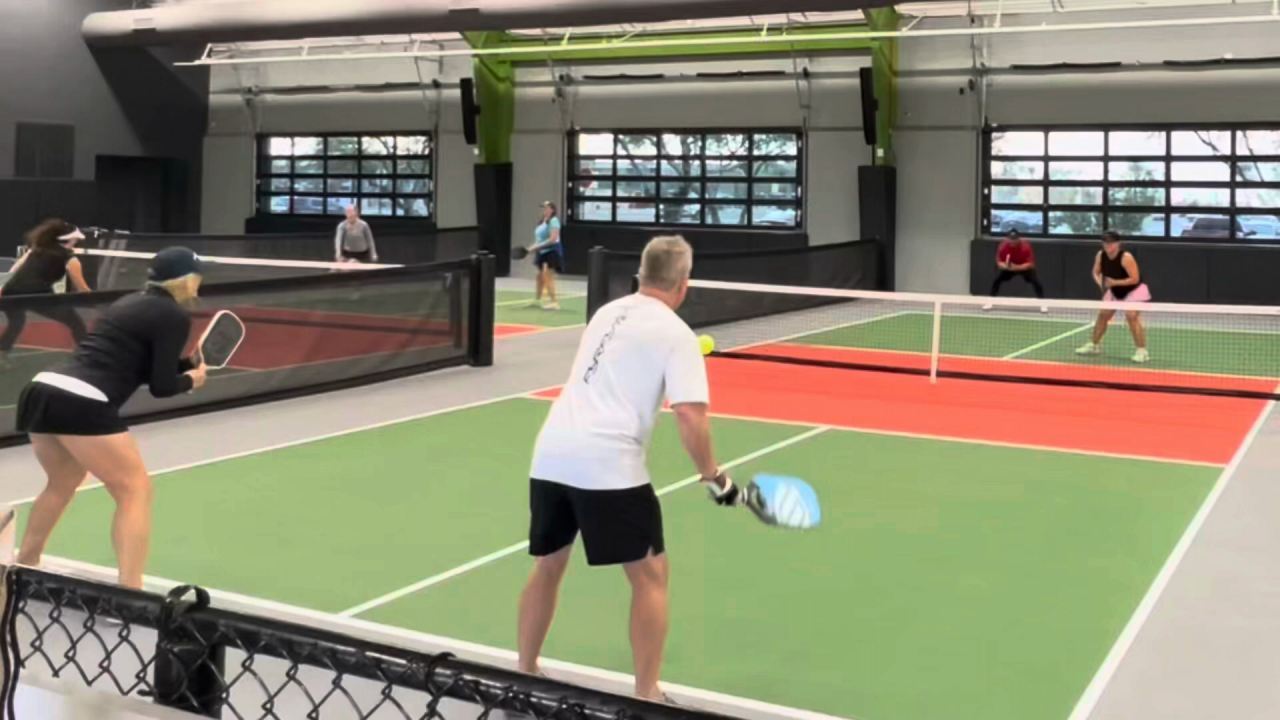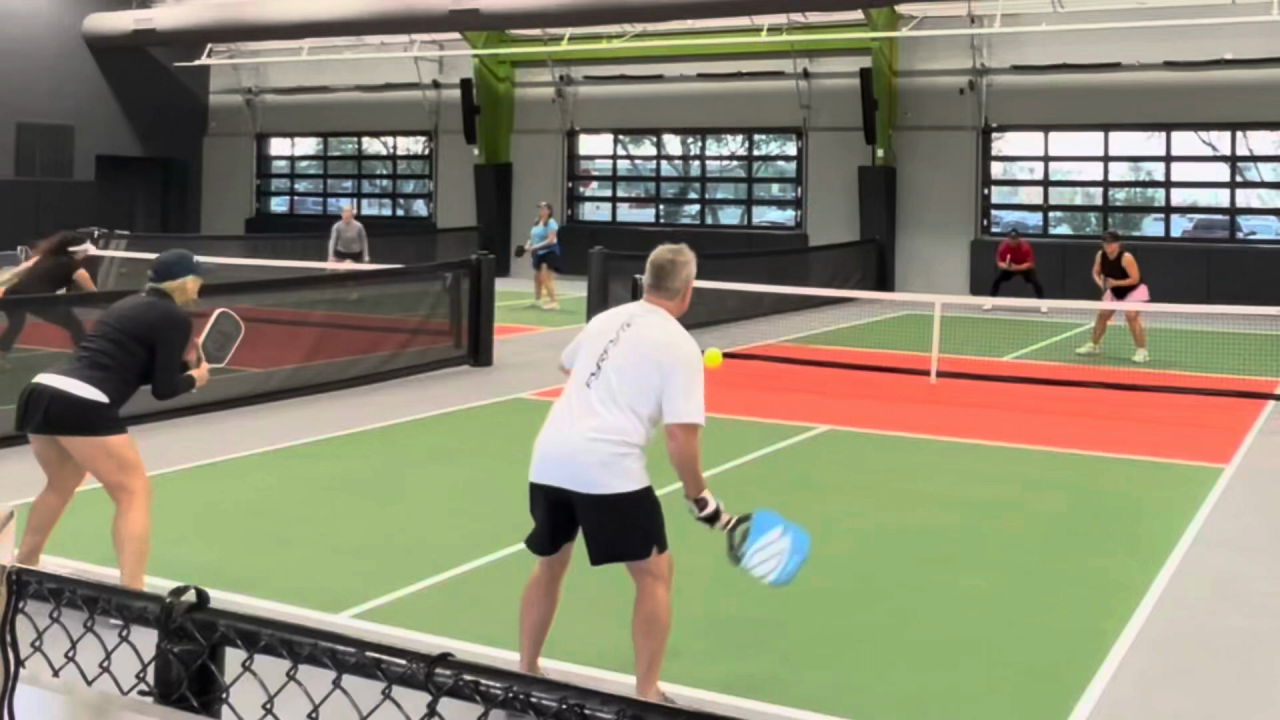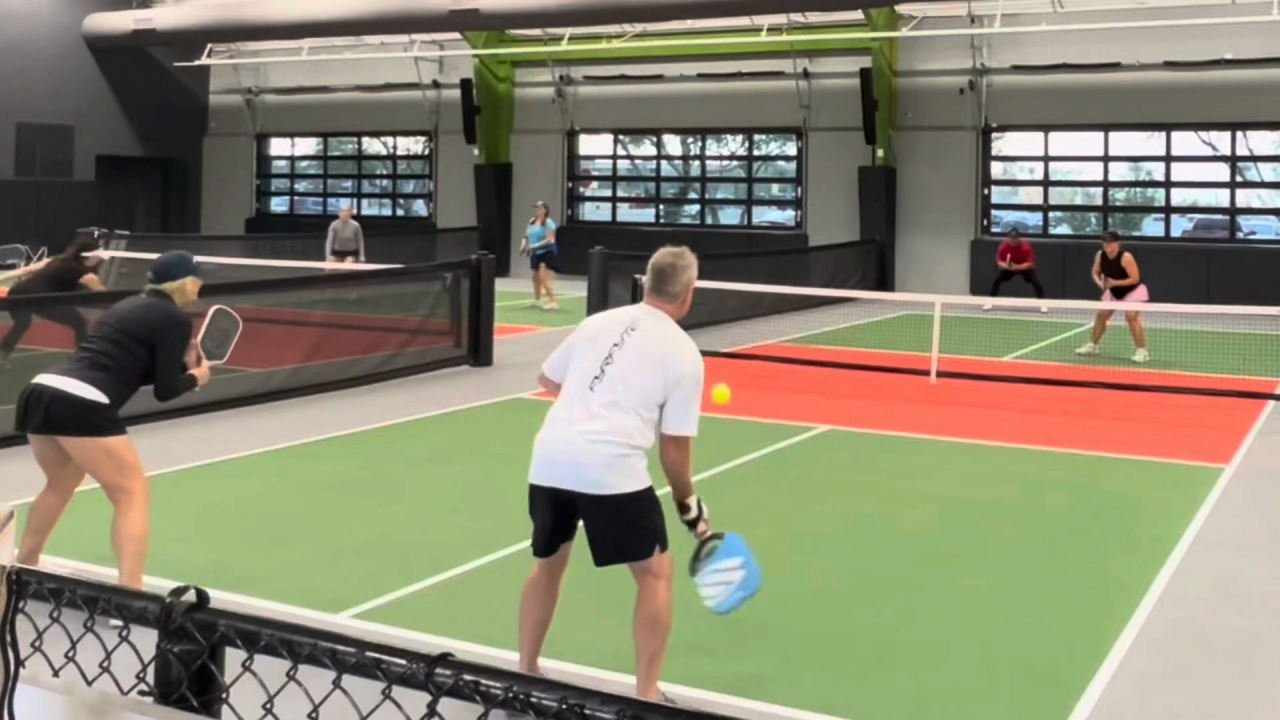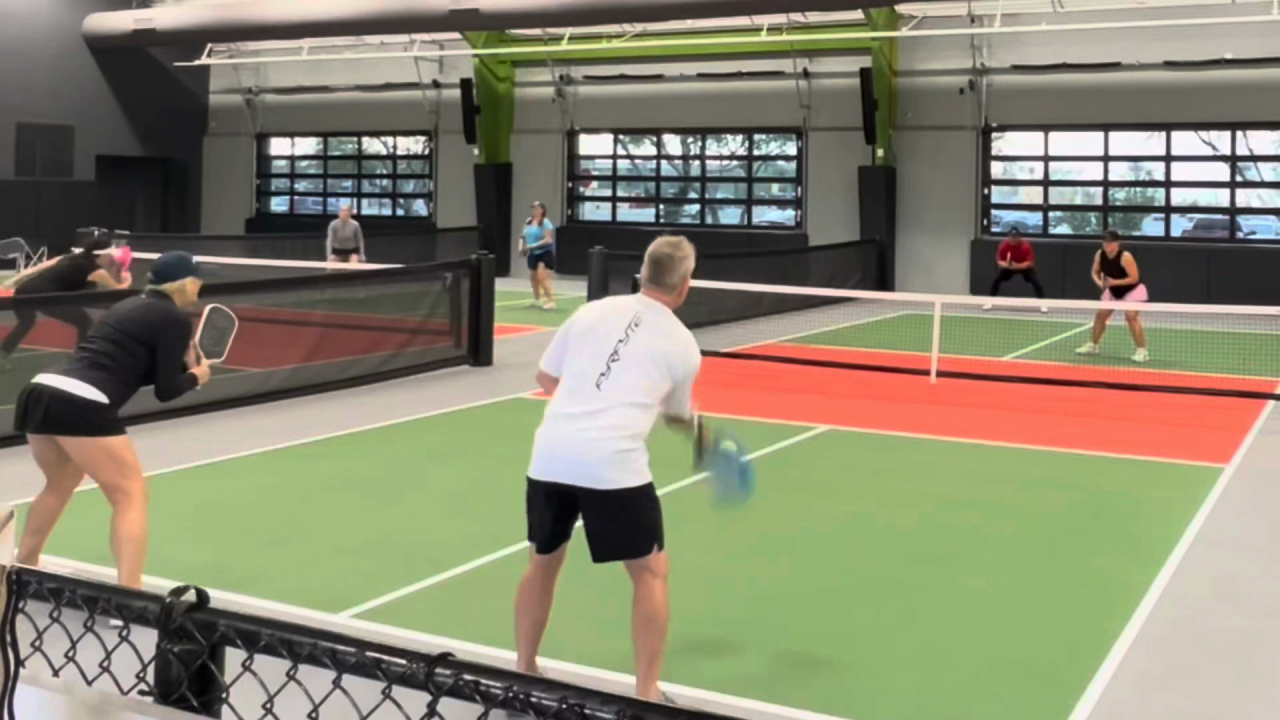
dt=0.1s
person 1, frame 1
left shoulder: (607, 313)
right shoulder: (677, 334)
right elbow: (690, 415)
right wrist: (713, 476)
left hip: (549, 457)
right hip: (607, 465)
left knee: (547, 566)
right knee: (650, 577)
left ankle: (524, 676)
right ankle: (646, 697)
person 1, frame 2
left shoulder: (605, 320)
right shoulder: (681, 347)
right elbow: (682, 436)
right wrist: (699, 496)
left hip: (548, 460)
right hip: (608, 469)
left knee: (549, 566)
right knee: (654, 575)
left ankle: (525, 675)
right ankle: (647, 697)
person 1, frame 3
left shoulder: (600, 321)
right shoulder: (684, 357)
left elbow: (548, 381)
right elbow: (674, 447)
right wrist: (687, 502)
left hip: (549, 461)
right hip: (610, 471)
left knee: (547, 564)
right knee: (655, 575)
left ankle: (524, 675)
right ankle: (647, 697)
person 1, frame 4
left shoulder: (592, 311)
right shoulder: (683, 347)
left elbow: (546, 380)
right elbow: (677, 416)
right wrist: (671, 415)
left hip: (548, 457)
right hip: (612, 466)
left knee: (543, 563)
right knee: (651, 574)
left ankle: (523, 675)
right ankle: (646, 697)
person 2, frame 1
left shoulder: (132, 302)
right shoulder: (174, 315)
right elbow: (161, 387)
left wrist: (188, 363)
right wrist: (191, 379)
left hip: (41, 391)
right hip: (82, 404)
left knee: (64, 482)
right knee: (135, 491)
person 2, frame 2
left shoulder: (131, 305)
right shoulder: (174, 318)
right elbow: (163, 389)
left wrist: (186, 364)
right wrist: (193, 378)
left hip: (40, 392)
right hip: (82, 405)
left knee: (62, 483)
right knee: (134, 492)
person 2, frame 3
left shoulder: (131, 305)
right shoulder: (175, 319)
right elbow: (164, 391)
left wrist: (184, 364)
right wrist: (195, 377)
left hip: (39, 393)
right hip: (82, 406)
left knee: (62, 483)
right knee: (132, 494)
person 2, frame 4
left shoulder: (131, 306)
right shoulder: (175, 320)
right elbow: (165, 391)
left wrist: (183, 364)
right wrist: (196, 376)
left hip: (38, 392)
right hip: (81, 405)
left knee: (61, 484)
right knee: (130, 494)
